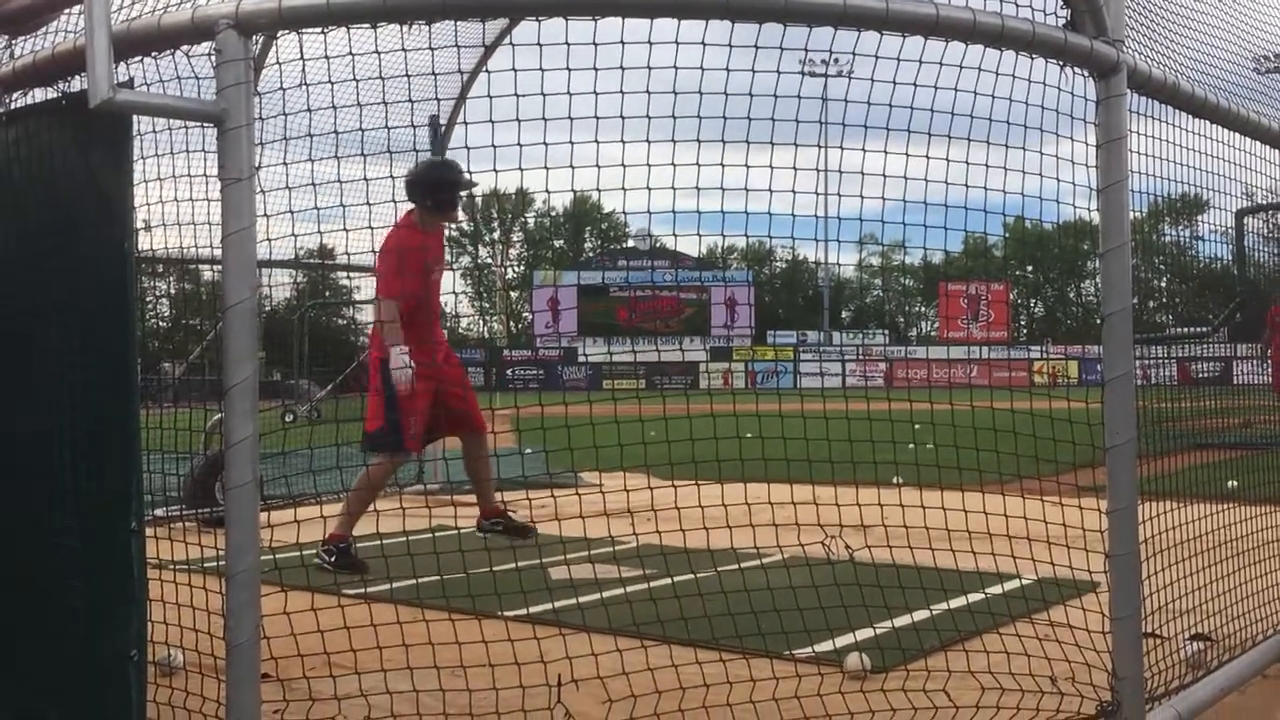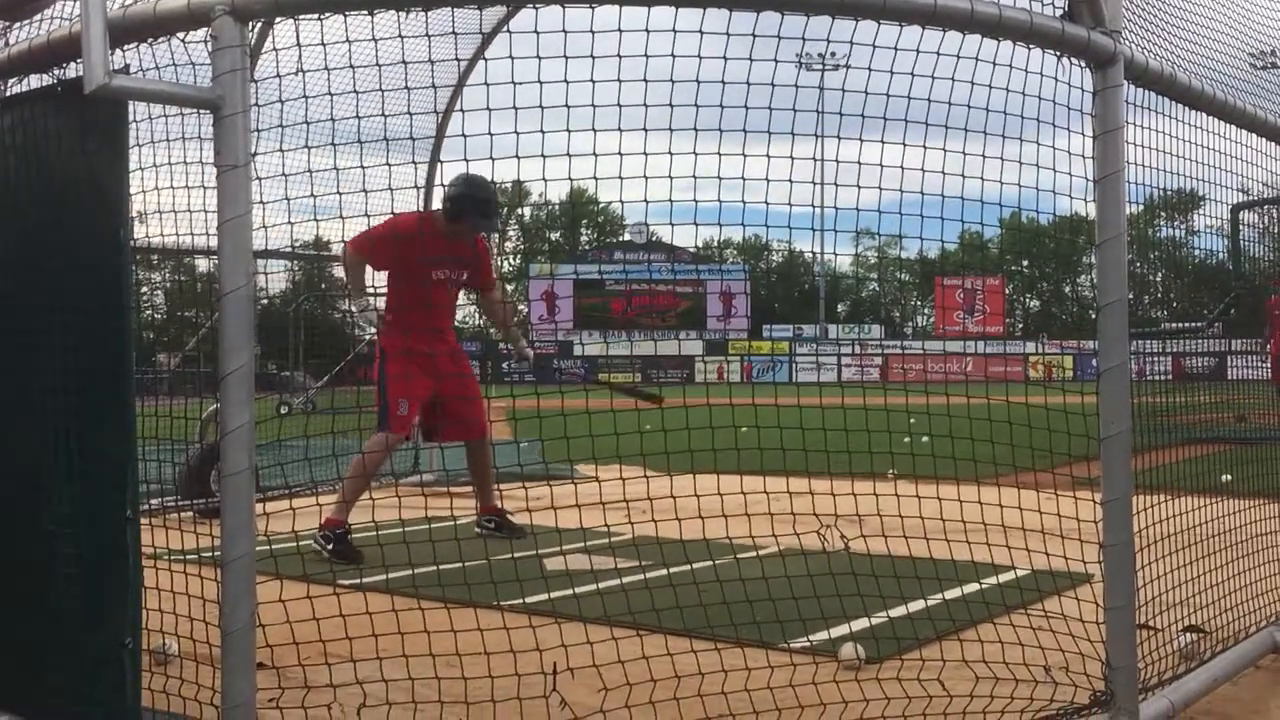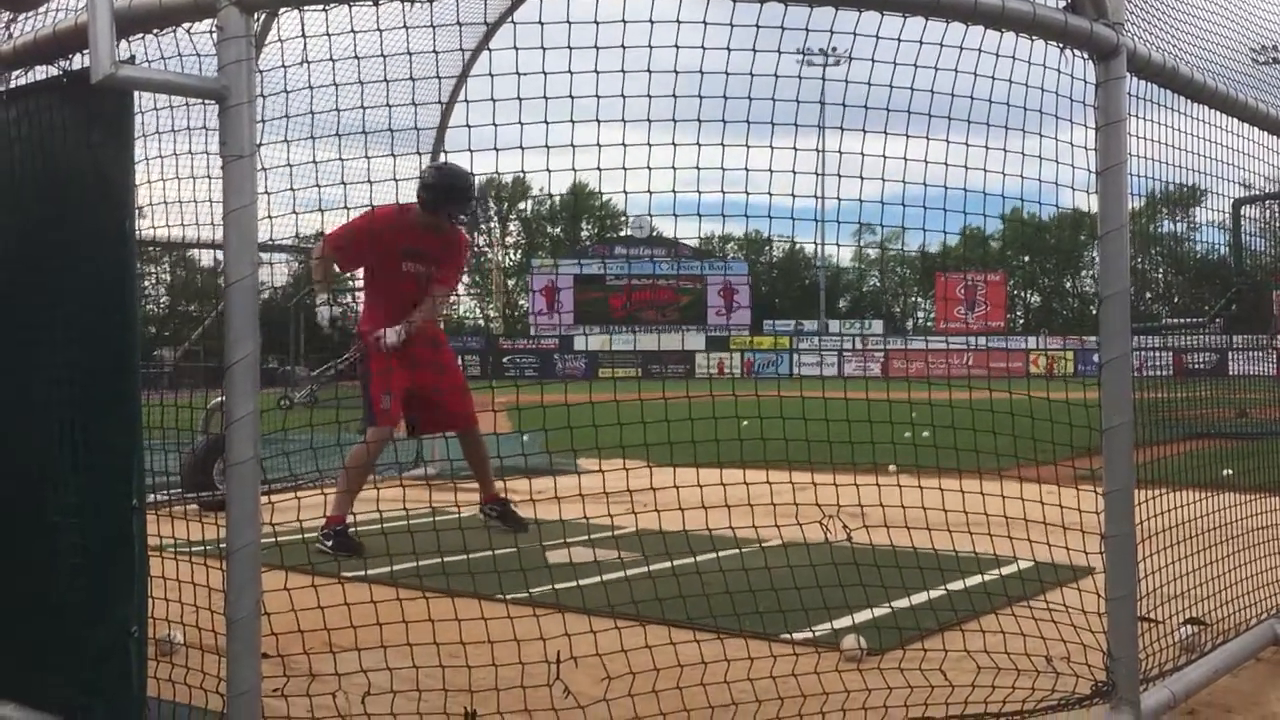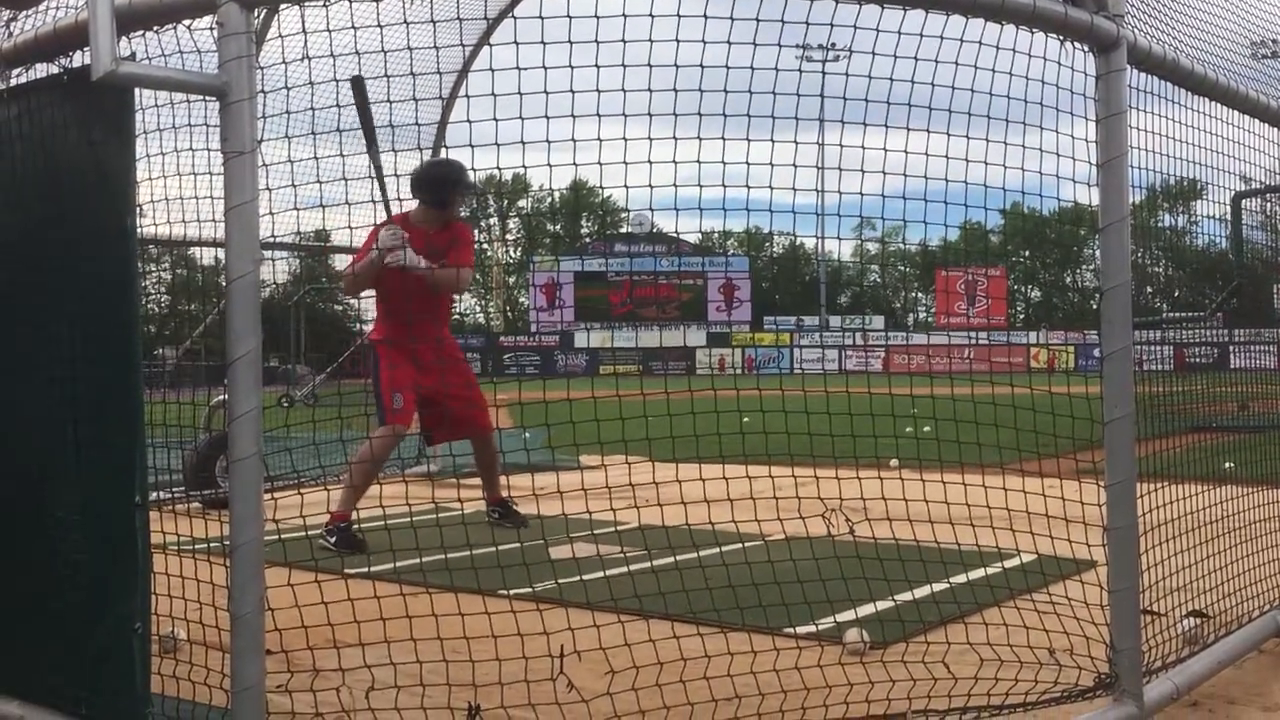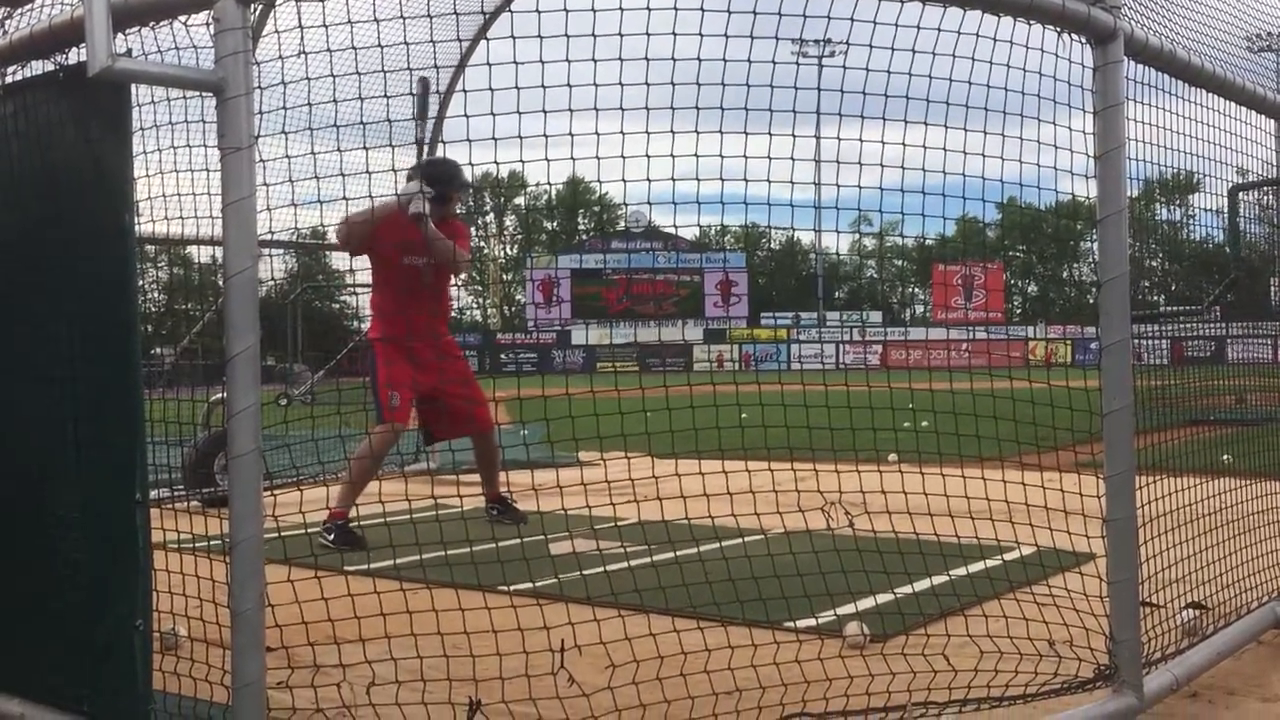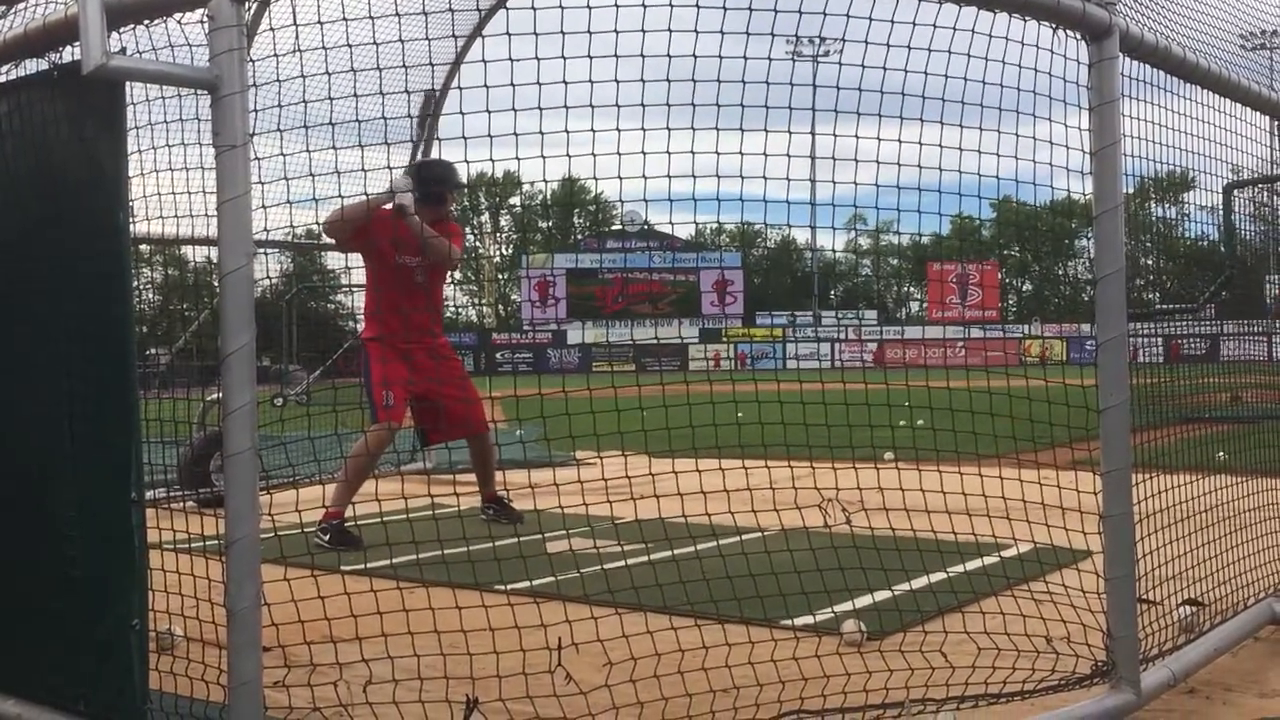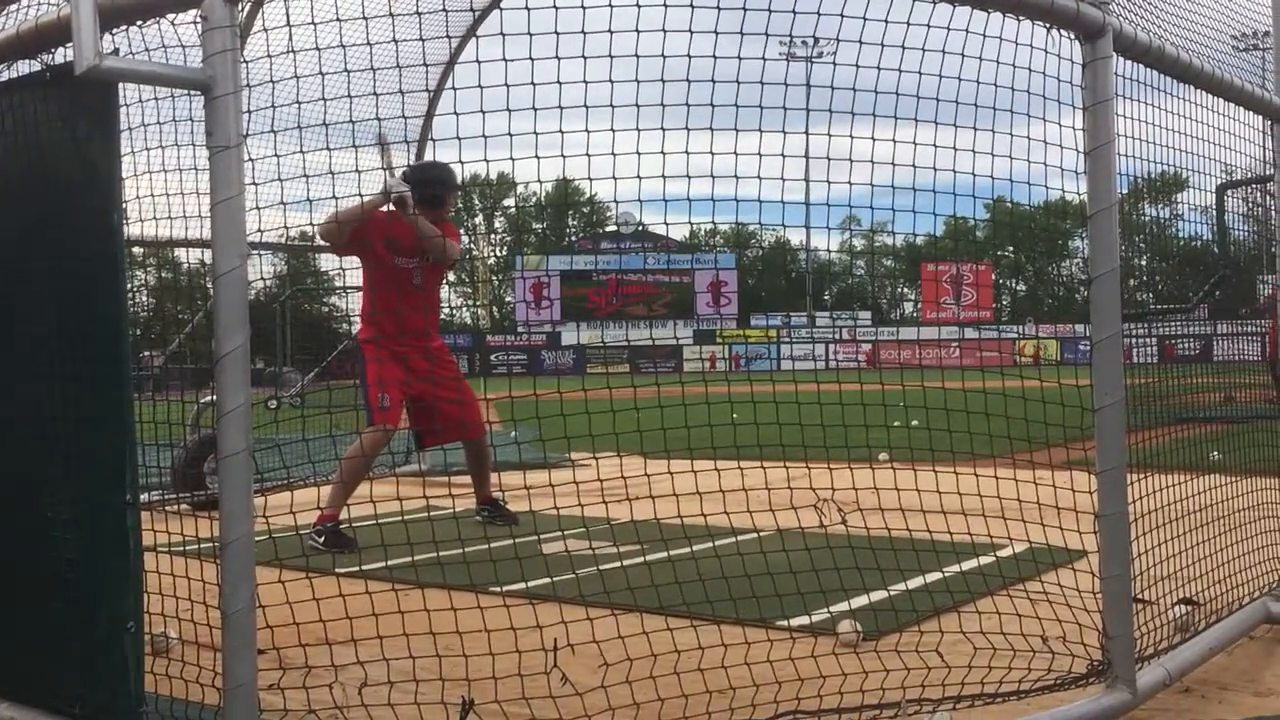
dt=0.4s
person 1, frame 1
left shoulder: (425, 228)
right shoulder: (407, 244)
right elbow: (388, 304)
right wrist: (398, 353)
left hip: (433, 351)
right hip: (403, 357)
left knee: (475, 427)
right knee: (394, 451)
left ankle: (491, 515)
right ankle: (335, 542)
person 1, frame 2
left shoulder: (474, 245)
right shoulder: (406, 229)
left elbow: (490, 299)
right elbow: (353, 249)
left wrist: (517, 342)
right wrist: (361, 303)
left hip: (444, 346)
right hip: (400, 346)
left knee: (477, 430)
right knee: (391, 434)
left ankle: (489, 514)
right ankle: (332, 526)
person 1, frame 3
left shoulder: (455, 242)
right shoulder: (383, 222)
left elbow: (436, 302)
right elbow: (324, 249)
left wrist: (403, 330)
right wrist: (323, 298)
left hip: (425, 339)
right hip: (379, 338)
left knee: (467, 421)
right knee: (382, 429)
left ankle: (492, 501)
right ankle: (333, 525)
person 1, frame 4
left shoulder: (460, 233)
right shoulder: (389, 230)
left elbow: (461, 282)
right elbow: (349, 286)
left wrist: (416, 263)
right wrist: (377, 255)
left hip: (439, 345)
right hip: (394, 346)
left knee: (480, 425)
right knee: (392, 429)
left ankle: (496, 502)
right ankle: (337, 522)
person 1, frame 5
left shoulder: (455, 229)
right shoulder: (387, 224)
left elbow: (459, 265)
right elbow: (343, 234)
left wrist: (425, 224)
right wrist: (399, 203)
left hip: (438, 344)
right hip: (392, 344)
left knee: (482, 422)
right knee: (391, 427)
left ankle: (494, 500)
right ankle: (335, 519)
person 1, frame 6
left shoulder: (448, 230)
right shoulder: (379, 223)
left elbow: (449, 259)
right elbow: (331, 226)
left wrist: (410, 218)
right wrist: (387, 196)
left hip: (432, 344)
right hip: (385, 343)
left knee: (476, 423)
right knee: (385, 427)
left ankle: (491, 499)
right ankle: (330, 520)
person 1, frame 7
left shoulder: (444, 230)
right shoulder: (377, 225)
left elbow: (448, 254)
right elbow: (327, 232)
left wrist: (409, 211)
right wrist: (381, 200)
left hip: (429, 347)
right hip: (382, 346)
left knee: (473, 426)
right knee: (381, 429)
left ankle: (486, 501)
right ankle: (325, 522)
